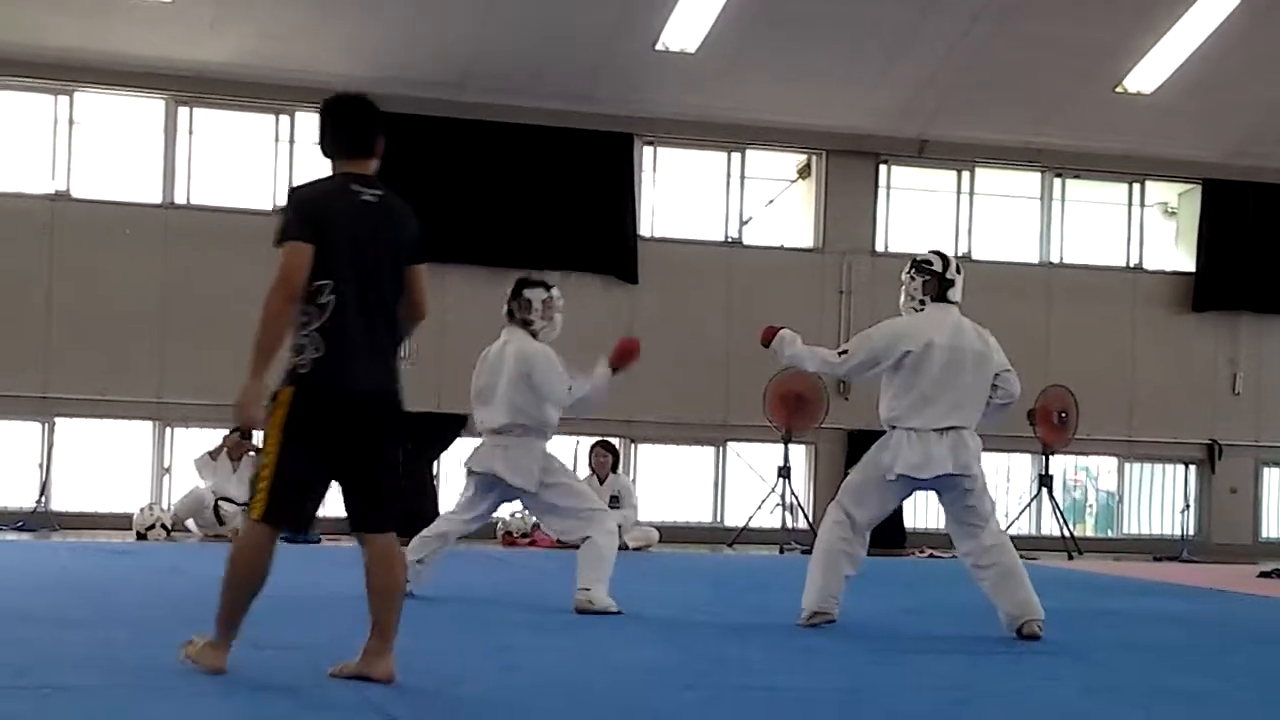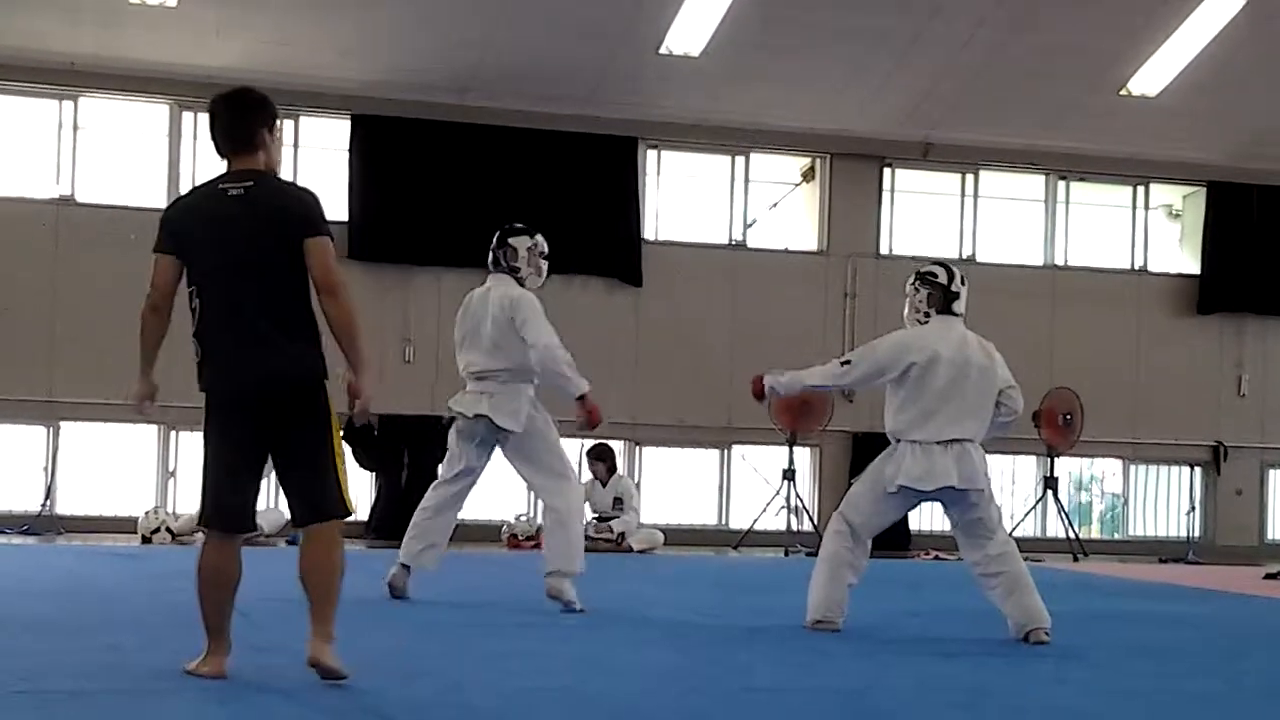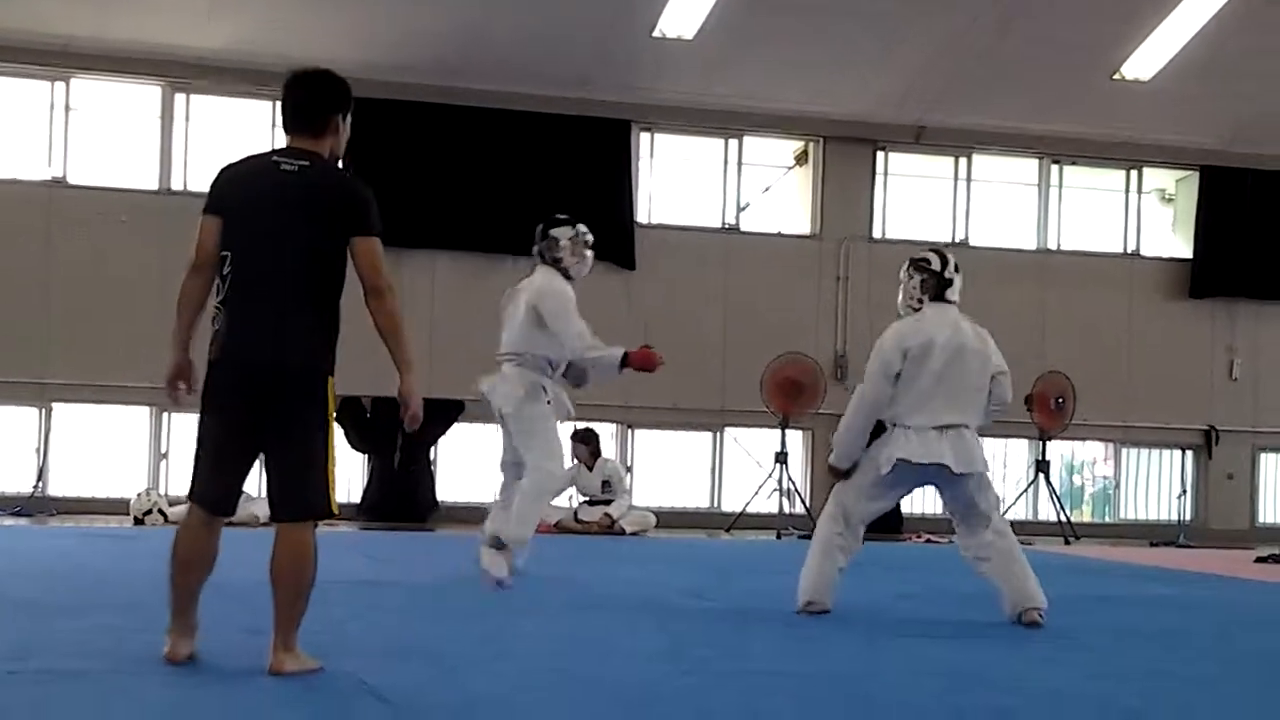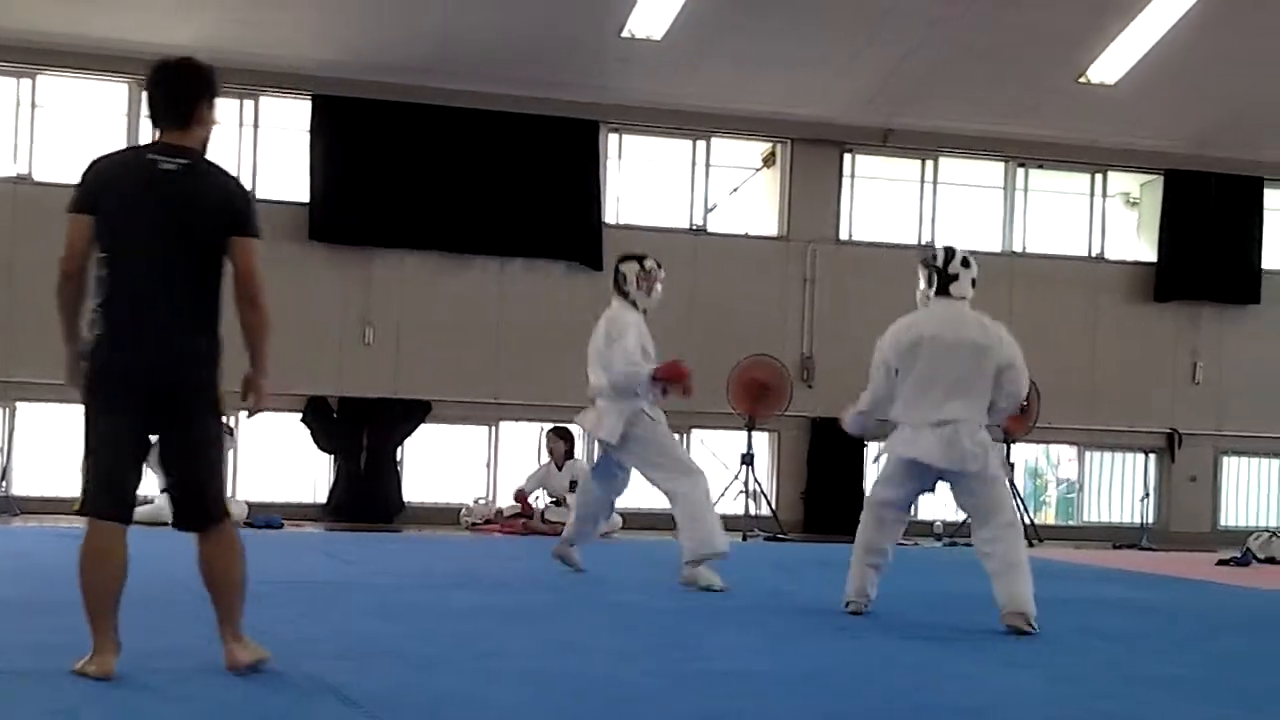
dt=0.7s
person 1, frame 1
left shoulder: (310, 201)
right shoulder: (403, 216)
left elbow: (288, 292)
right elbow: (416, 309)
left wrist: (256, 377)
left hip: (318, 384)
right hip: (381, 389)
left knee: (265, 520)
right knee: (378, 529)
left ankle: (218, 644)
right ankle: (380, 653)
person 1, frame 2
left shoulder: (184, 213)
right shoulder: (297, 203)
left elbow: (157, 306)
right elbow: (331, 291)
left wrist: (146, 373)
right wrist: (357, 368)
left hip: (229, 387)
right hip: (297, 382)
left knee: (223, 527)
right knee: (320, 516)
left ankle: (215, 651)
right ankle: (322, 638)
person 1, frame 3
left shoulder: (234, 179)
right shoulder: (348, 194)
left elbow: (201, 271)
right elbow: (378, 290)
left wrist: (180, 349)
right wrist: (406, 375)
left hip: (233, 364)
right hip: (304, 372)
left knee: (205, 504)
right knee: (297, 516)
left ankle: (180, 633)
right ankle: (285, 648)
person 1, frame 4
left shoulder: (103, 175)
right shoulder: (226, 192)
left elbow: (71, 270)
right elbow: (249, 293)
left wrist: (73, 341)
right wrist: (258, 368)
left hip: (115, 366)
right hip: (191, 372)
left knee: (106, 514)
right knee: (210, 516)
left ankle: (104, 650)
right ankle: (235, 640)
person 2, frame 1
left shoulder: (902, 331)
right shoulder: (981, 338)
left elbow: (839, 363)
right elbow: (1008, 390)
left wrist: (784, 342)
left hip: (905, 448)
right hip: (958, 450)
left knee: (846, 518)
right knee: (983, 534)
left ankle: (820, 607)
right ankle: (1026, 617)
person 2, frame 2
left shoulder: (907, 344)
right shoulder: (985, 351)
left elbow: (842, 373)
right elbow: (1011, 406)
left wrist: (774, 383)
left hip: (910, 462)
right hip: (963, 464)
left knee: (849, 528)
right knee: (990, 543)
left ankle: (824, 614)
right ankle: (1033, 623)
person 2, frame 3
left shoulder: (903, 333)
right shoulder: (980, 338)
left elbow: (870, 399)
right elbow: (1000, 396)
left wrist: (842, 455)
left hip: (905, 446)
right hip: (961, 448)
left knee: (843, 514)
right knee: (987, 531)
left ankle: (814, 596)
right ankle: (1028, 604)
person 2, frame 4
left shoulder: (904, 330)
right shoulder: (994, 333)
left elbow: (879, 396)
right elbow: (1015, 391)
left wrist: (854, 420)
left hip: (913, 441)
right hip: (970, 443)
left knee: (879, 515)
right knee: (998, 528)
left ankle: (858, 596)
right ankle: (1017, 608)
person 3, frame 1
left shoulder: (490, 354)
right shoulder: (534, 353)
right elbow: (571, 397)
right wrist: (612, 365)
left hip: (489, 456)
right hip: (527, 460)
left knee: (456, 522)
right knee: (599, 522)
right ankle: (591, 594)
person 3, frame 2
left shoulder: (473, 300)
right shoulder: (521, 299)
right elbow: (547, 350)
right wrist: (582, 394)
left hip: (475, 401)
right hip: (514, 403)
left knee: (448, 487)
right knee: (562, 487)
left ankle: (404, 569)
right ankle: (559, 576)
person 3, frame 3
left shoulder: (528, 287)
right shoulder: (554, 290)
right elbow: (576, 345)
left wrist: (569, 370)
right wrist: (628, 359)
left hip: (516, 386)
right hip: (528, 389)
left knee: (522, 469)
right knee: (545, 473)
left ankle: (501, 542)
right ankle: (498, 543)
person 3, frame 4
left shoulder: (615, 319)
right shoulder: (624, 320)
right elbow: (623, 369)
left wrist: (669, 378)
right wrist: (657, 372)
left hip: (612, 417)
right hip: (630, 416)
left knee: (601, 489)
right knee: (688, 481)
left ankle: (568, 545)
right ankle: (698, 563)
